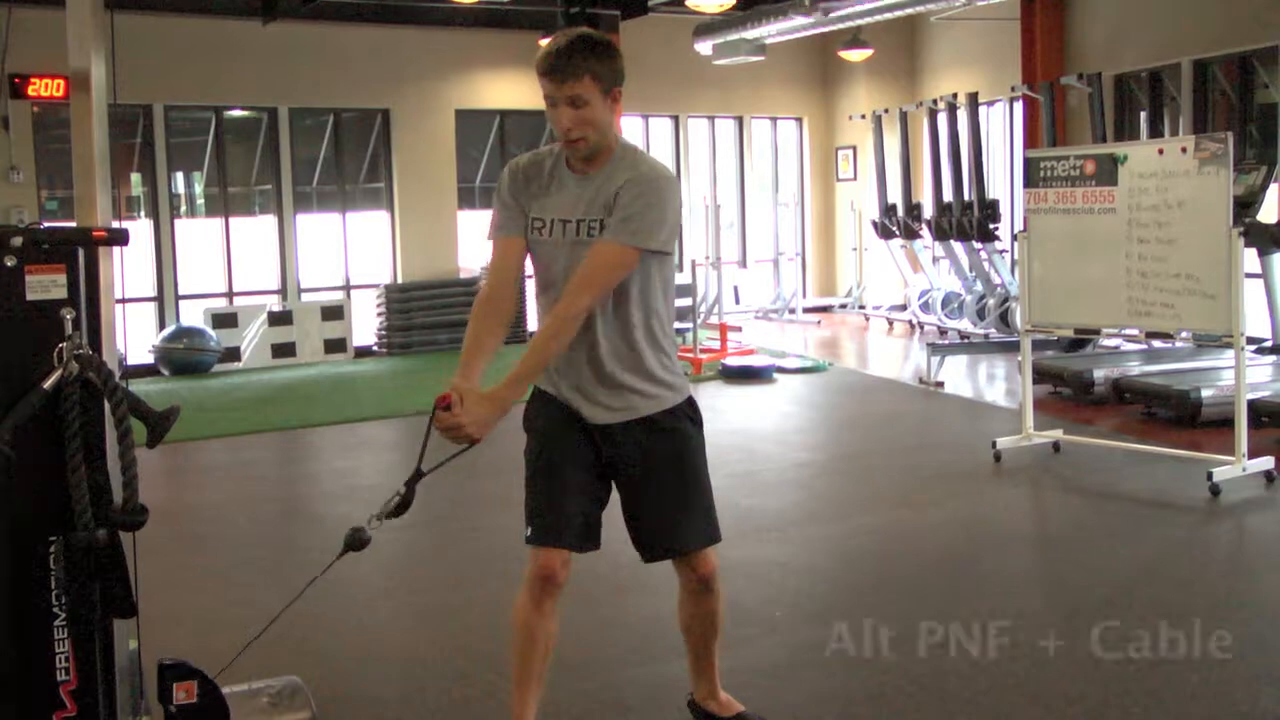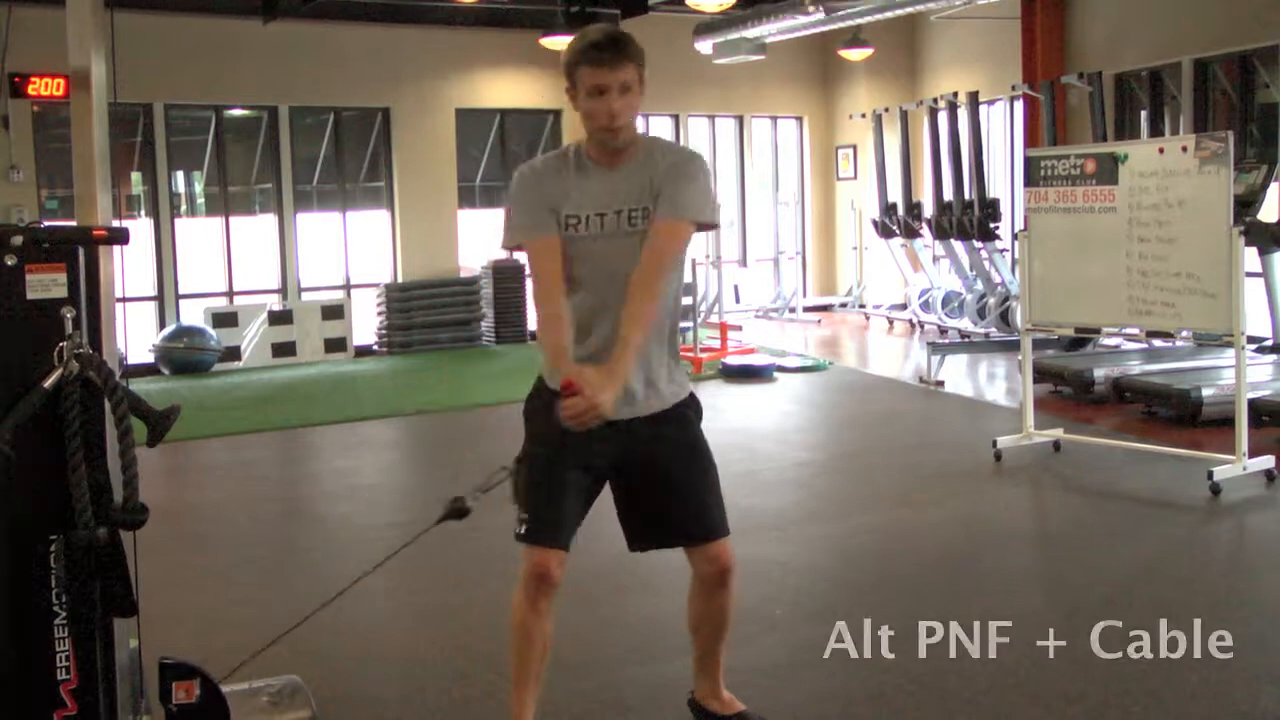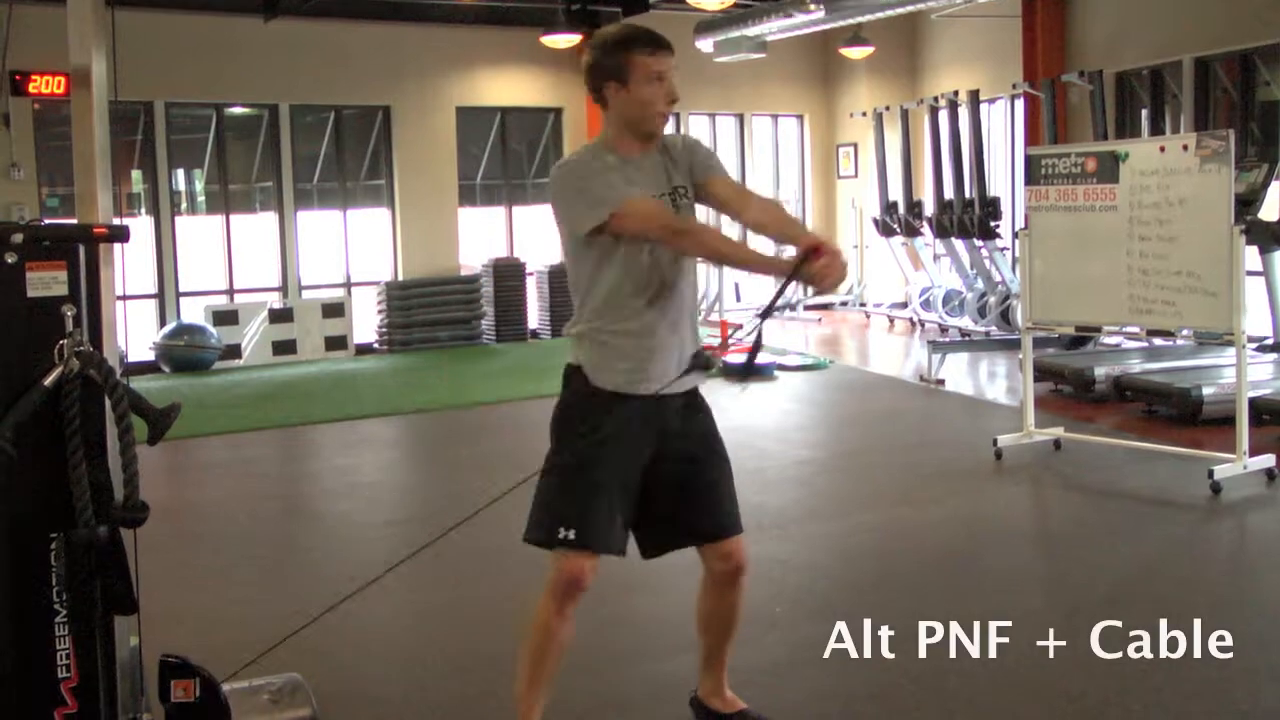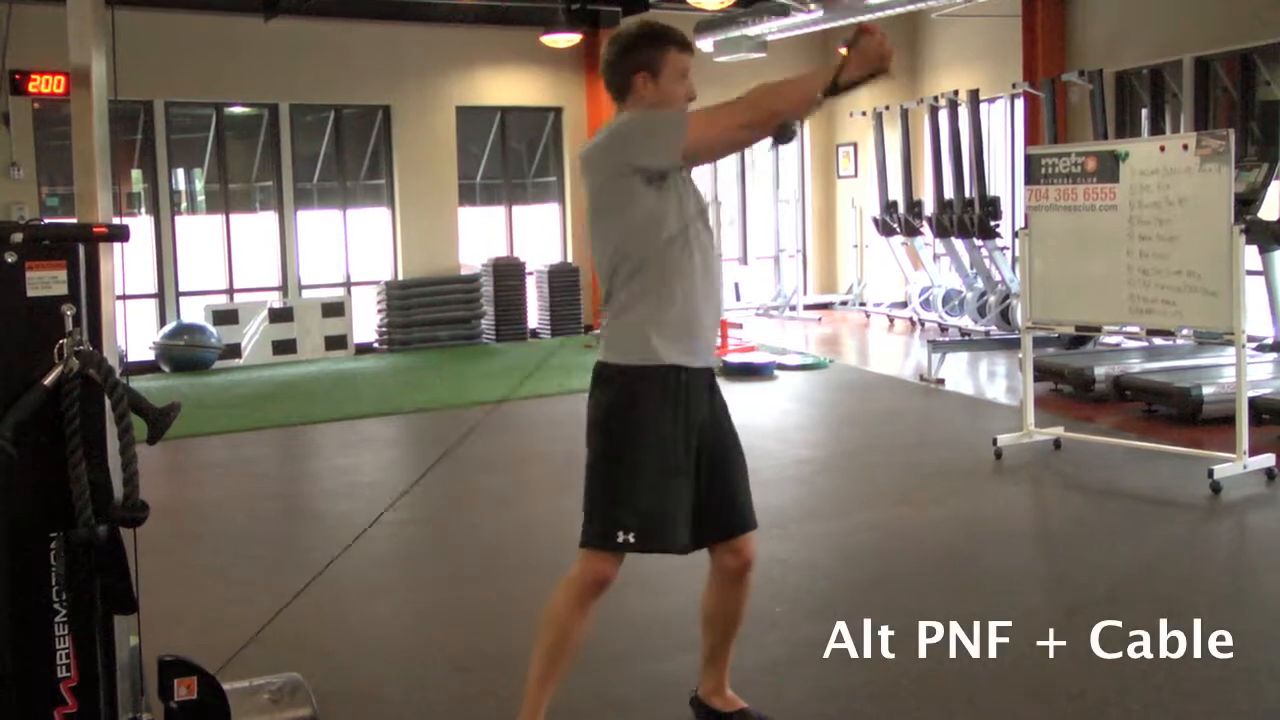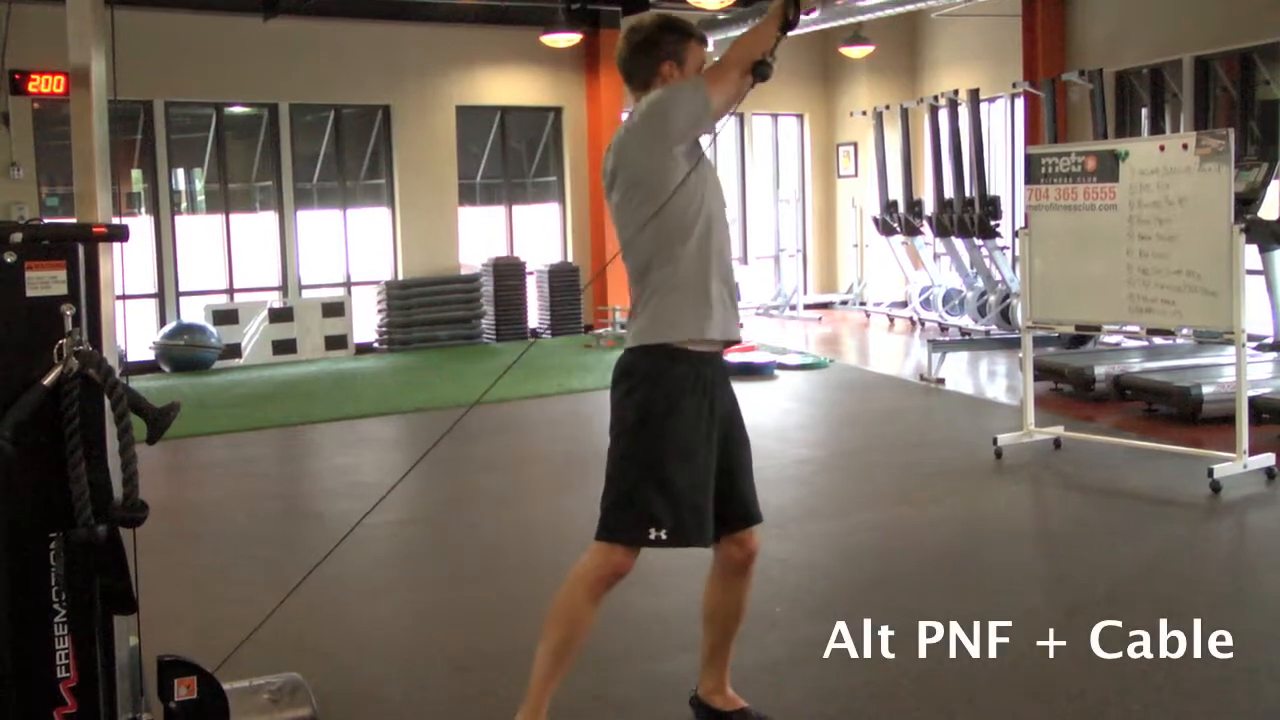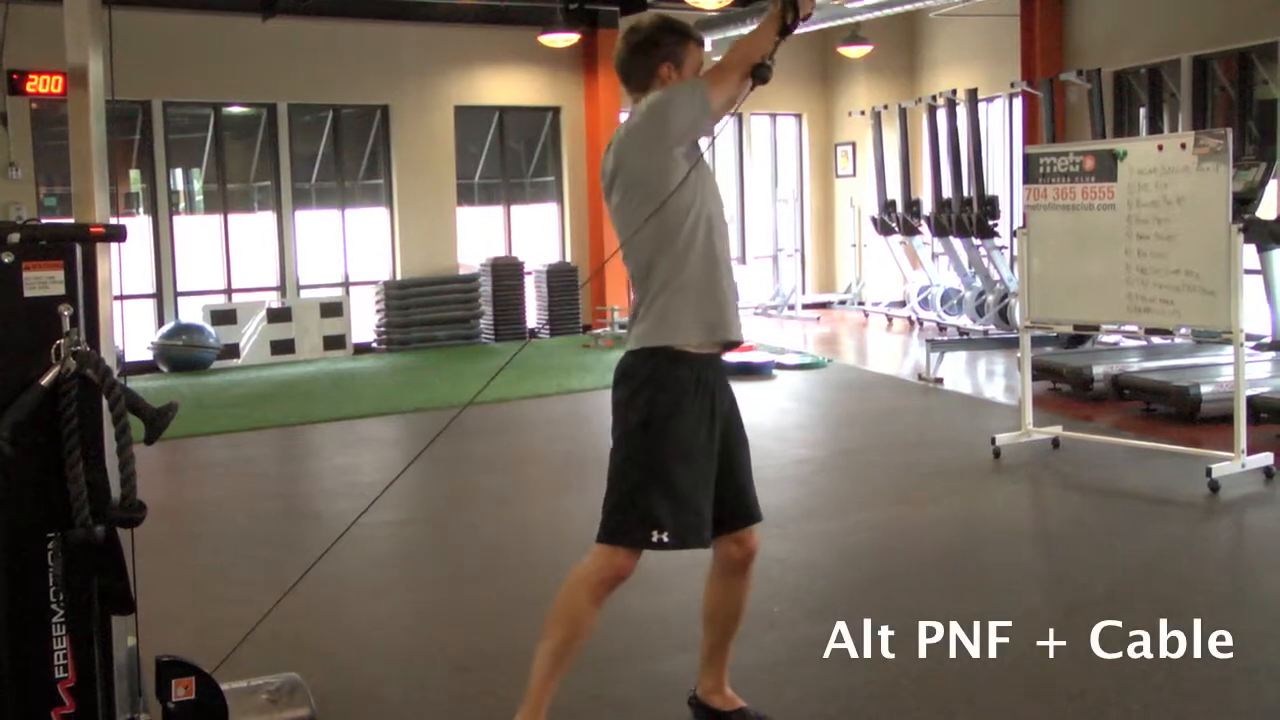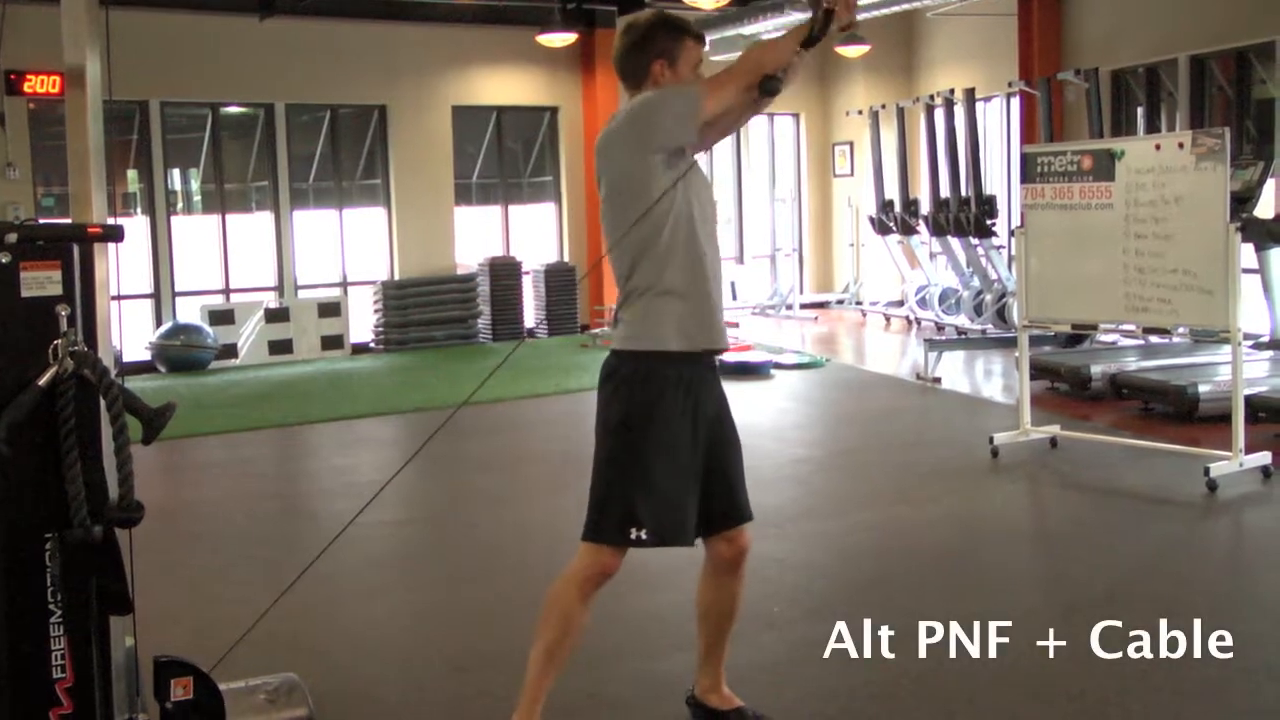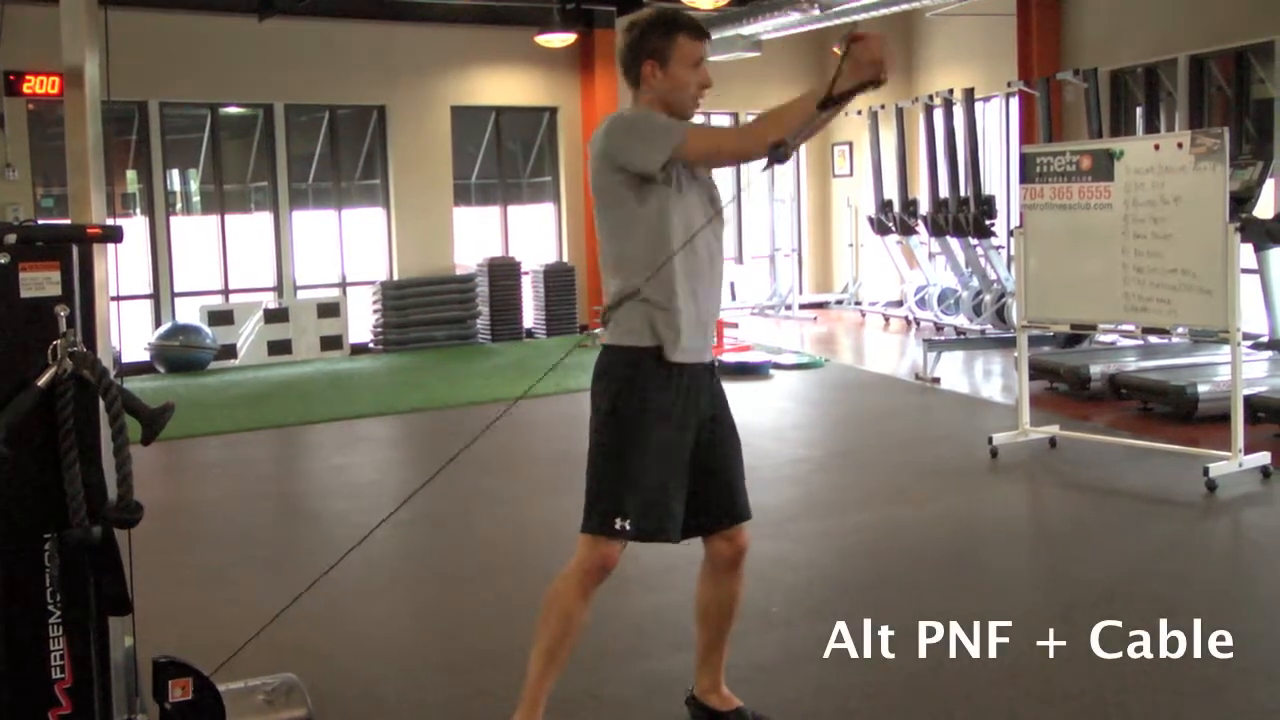
dt=0.2s
person 1, frame 1
left shoulder: (649, 185)
right shoulder: (523, 178)
left elbow: (579, 302)
right elbow: (501, 284)
left wrist: (499, 400)
right wrist: (464, 381)
left hip: (652, 408)
right hip: (562, 407)
left knee: (700, 569)
right knee: (548, 570)
person 1, frame 2
left shoulder: (680, 168)
right shoulder: (538, 180)
left elbow: (652, 274)
right elbow: (550, 287)
left wrist: (616, 373)
right wrist: (570, 373)
left hip: (658, 404)
right hip: (568, 403)
left knee: (715, 561)
right knee: (542, 570)
person 1, frame 3
left shoulder: (683, 153)
right shoulder: (576, 176)
left elbow: (743, 204)
right elbow: (668, 229)
left wrist: (810, 243)
right wrist: (773, 265)
left hip: (678, 394)
right hip: (602, 398)
left knee: (728, 559)
right knee: (572, 573)
person 1, frame 4
left shoulder: (669, 139)
right shoulder: (620, 145)
left elbow: (758, 123)
right elbow: (744, 112)
left wrist: (843, 71)
right wrist: (842, 67)
left hip: (696, 379)
right hip: (637, 385)
left knee: (736, 555)
right knee: (597, 567)
person 1, frame 5
left shoulder: (665, 133)
right shoulder: (656, 122)
left elbow: (734, 79)
right elbow: (739, 60)
left hip: (704, 369)
right hip: (663, 374)
left knee: (739, 546)
right knee: (613, 557)
person 1, frame 6
left shoulder: (661, 137)
right shoulder: (655, 122)
left elbow: (733, 85)
right elbow: (739, 62)
left hip: (703, 372)
right hip: (667, 373)
left knee: (738, 546)
right knee: (616, 559)
person 1, frame 7
left shoulder: (663, 138)
right shoulder: (636, 126)
left elbow: (746, 101)
right elbow: (747, 70)
left hip: (695, 371)
right hip: (651, 372)
left knee: (730, 544)
right knee: (601, 557)
person 1, frame 8
left shoulder: (682, 139)
right shoulder: (624, 133)
left elbow: (765, 138)
right elbow: (742, 144)
left wrist: (841, 82)
right wrist: (841, 82)
left hip: (696, 369)
right hip: (642, 369)
left knee: (729, 542)
right knee: (599, 552)
